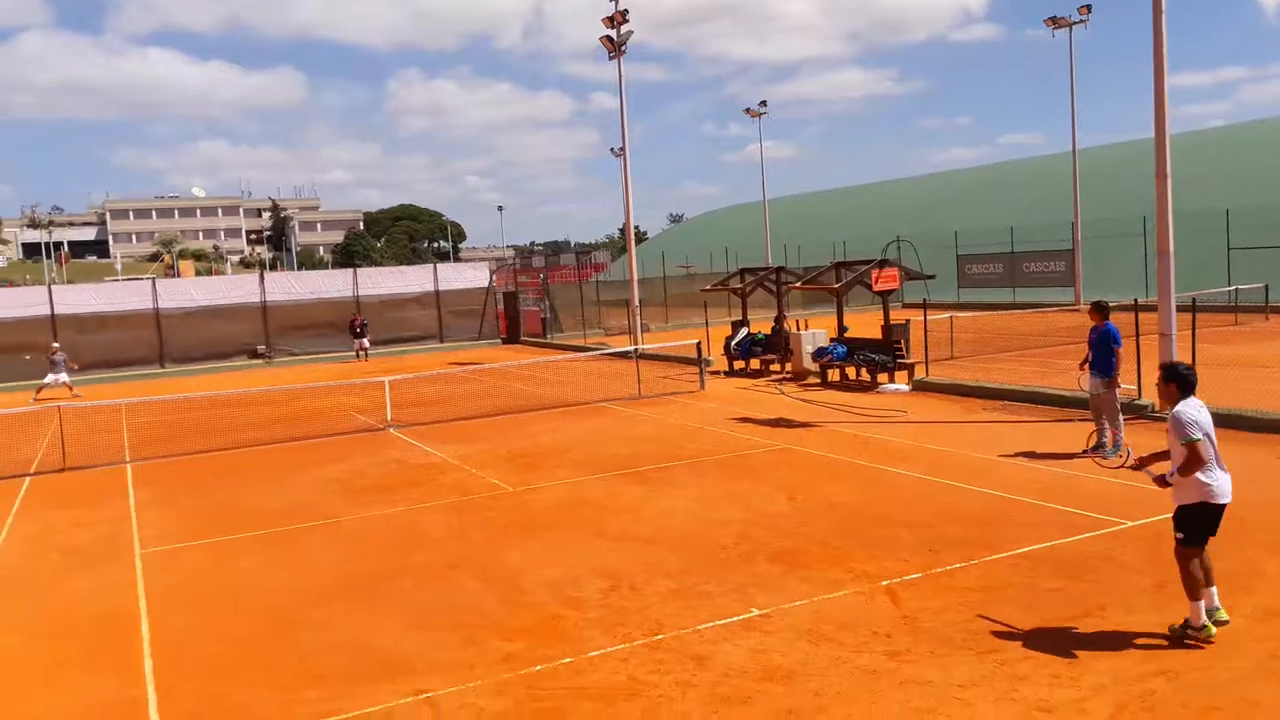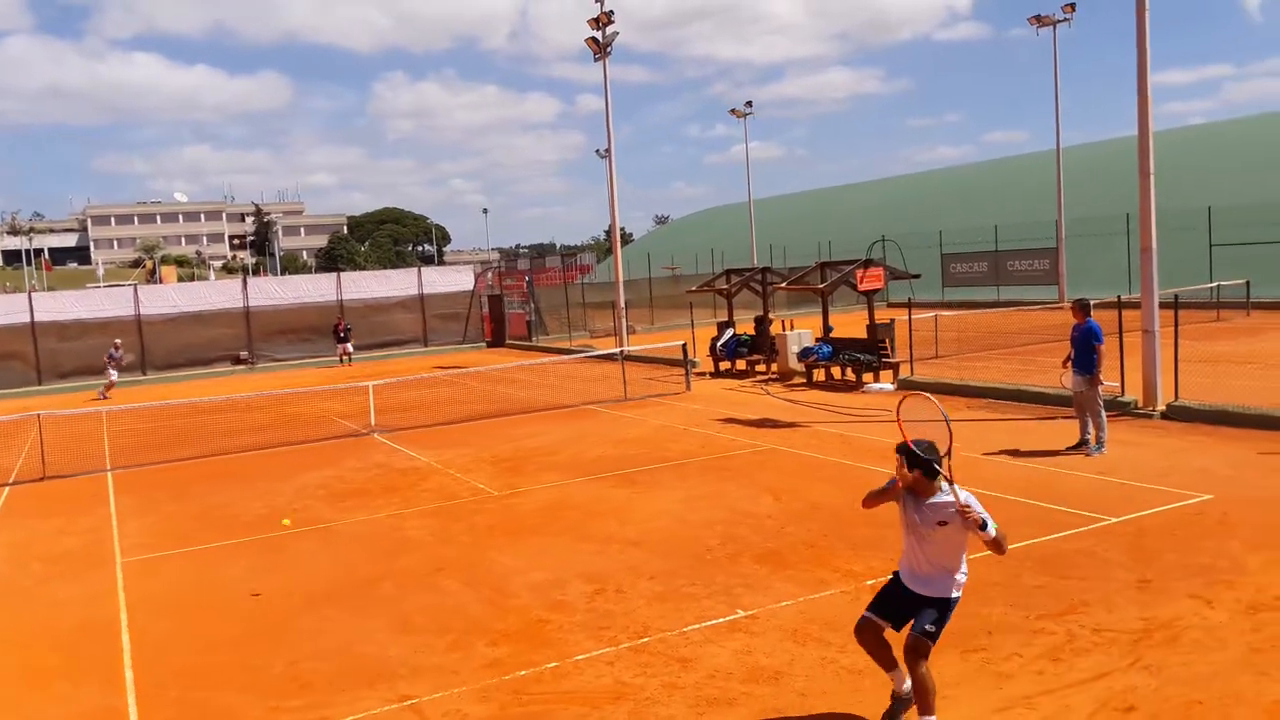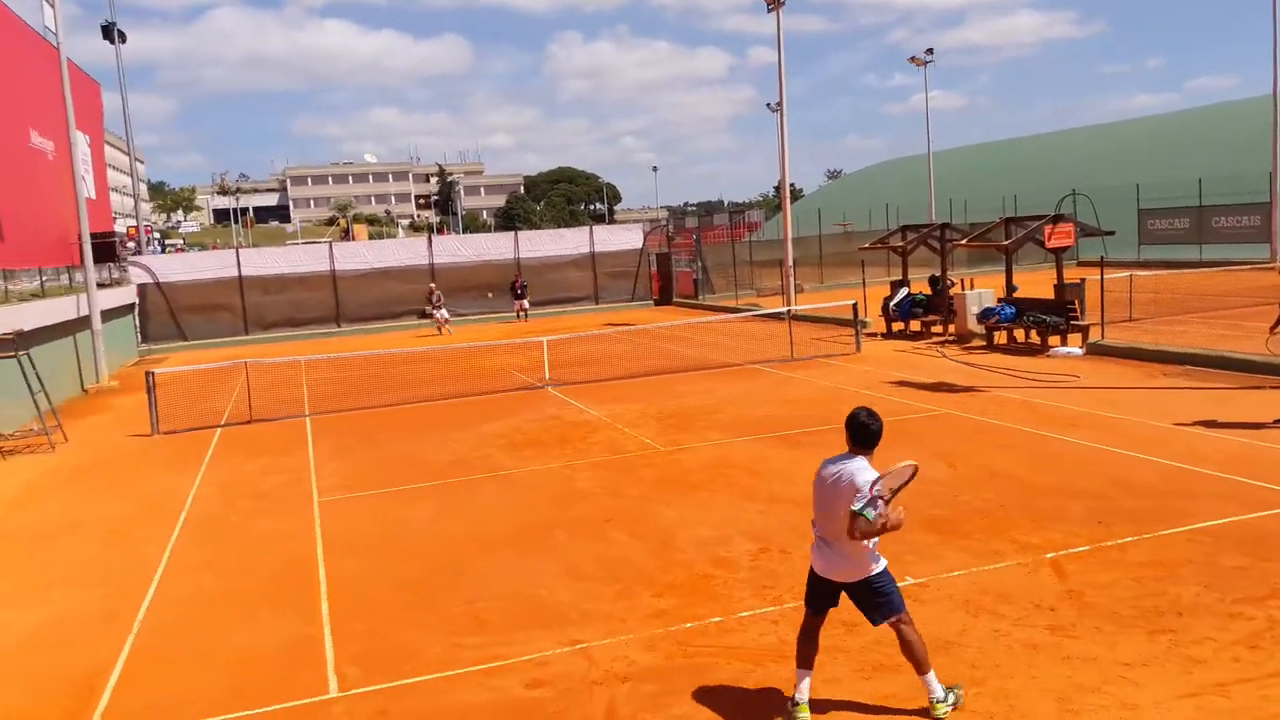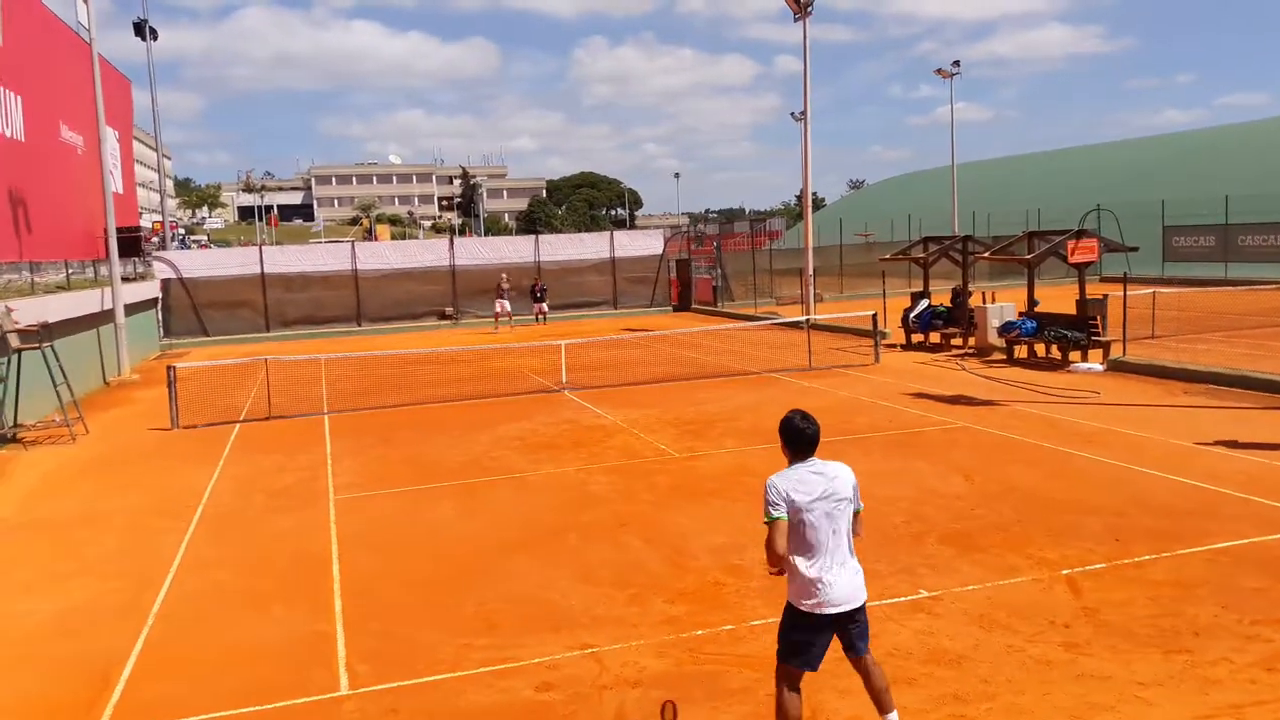
dt=1s
person 1, frame 1
left shoulder: (1181, 414)
right shoulder: (1196, 406)
left elbow: (1198, 458)
left wrist: (1170, 478)
right wrist: (1153, 458)
left hip: (1198, 493)
right hip: (1216, 490)
left knee: (1185, 554)
right knee: (1197, 548)
left ankle: (1199, 623)
right ankle: (1213, 609)
person 1, frame 2
left shoulder: (962, 502)
right shoulder: (904, 488)
left elbow: (1001, 547)
right elbow: (867, 502)
left wrist: (981, 524)
right wrist: (894, 489)
left hip: (943, 590)
right hip: (908, 579)
left knee: (914, 653)
right knee: (865, 630)
right ankle: (903, 688)
person 1, frame 3
left shoulder: (825, 467)
right shoulder: (866, 478)
right elbow: (856, 532)
right wrist: (891, 521)
left hip: (822, 563)
right hip: (861, 568)
left knee: (812, 622)
right knee: (904, 625)
person 1, frame 4
left shoulder: (779, 485)
right shoulder: (845, 474)
left elbow: (777, 550)
left wrist: (776, 566)
left hip: (810, 598)
right hip: (851, 590)
left knee: (788, 677)
right knee: (863, 660)
